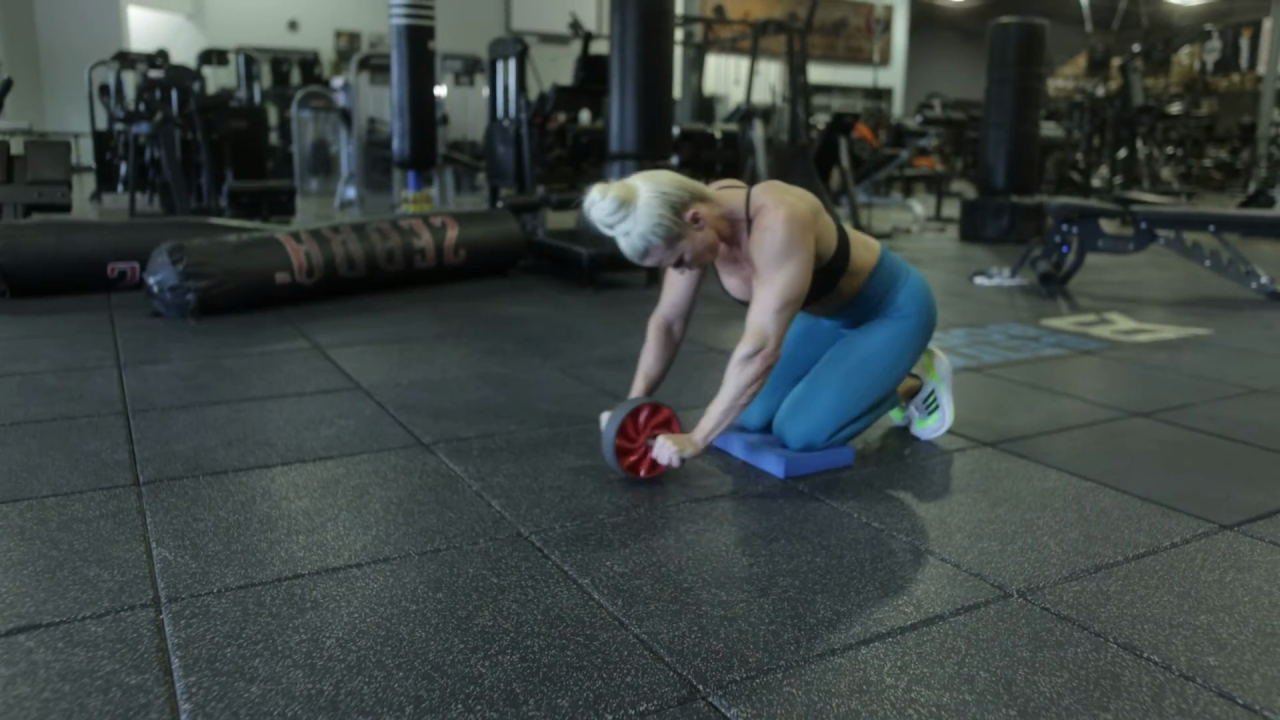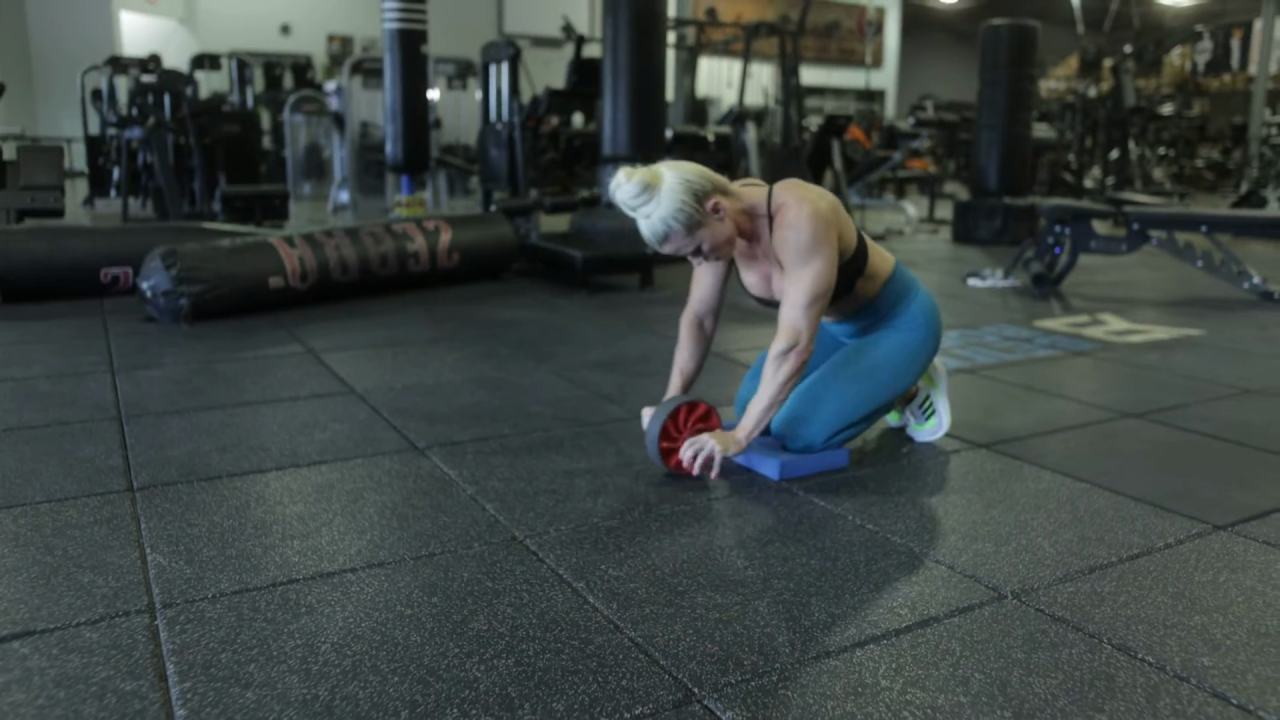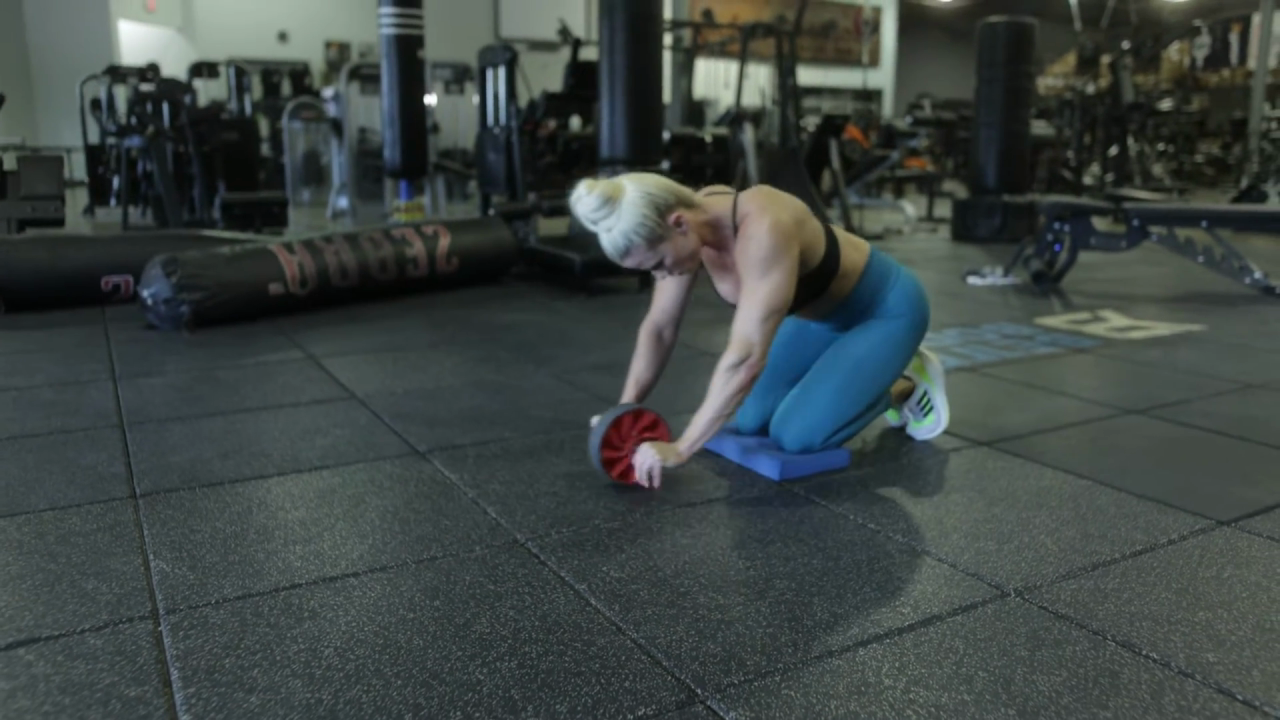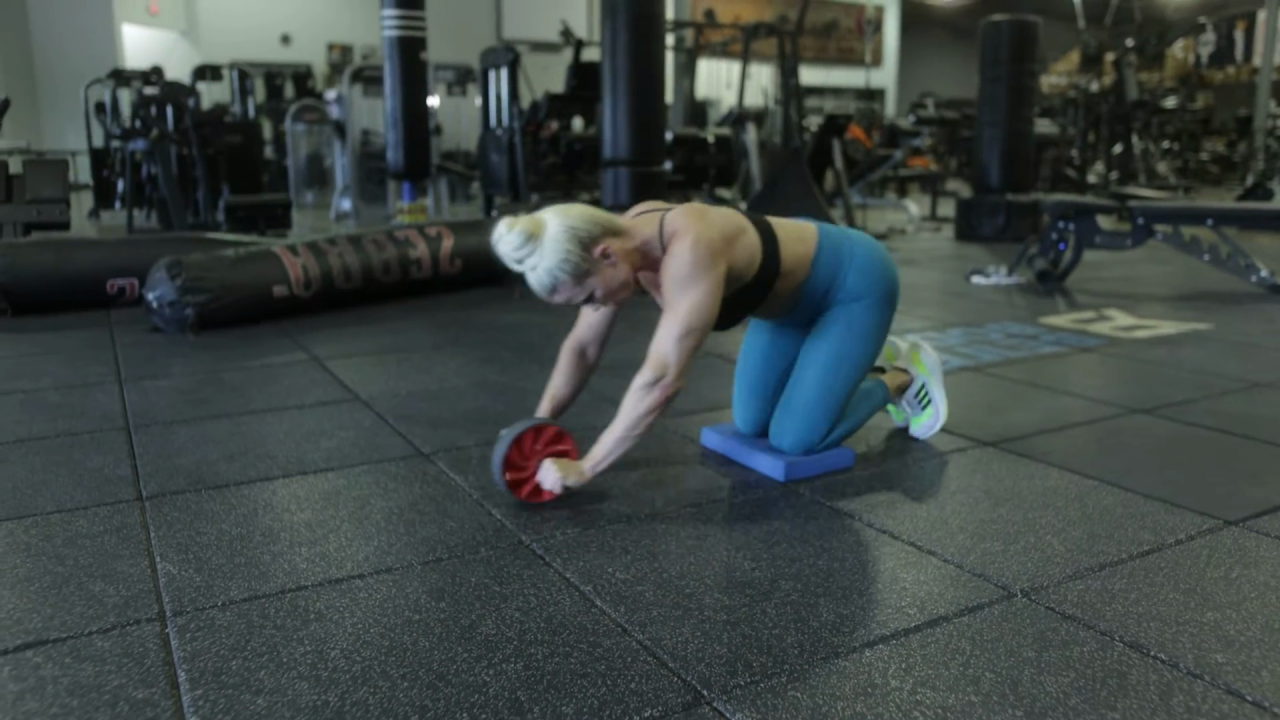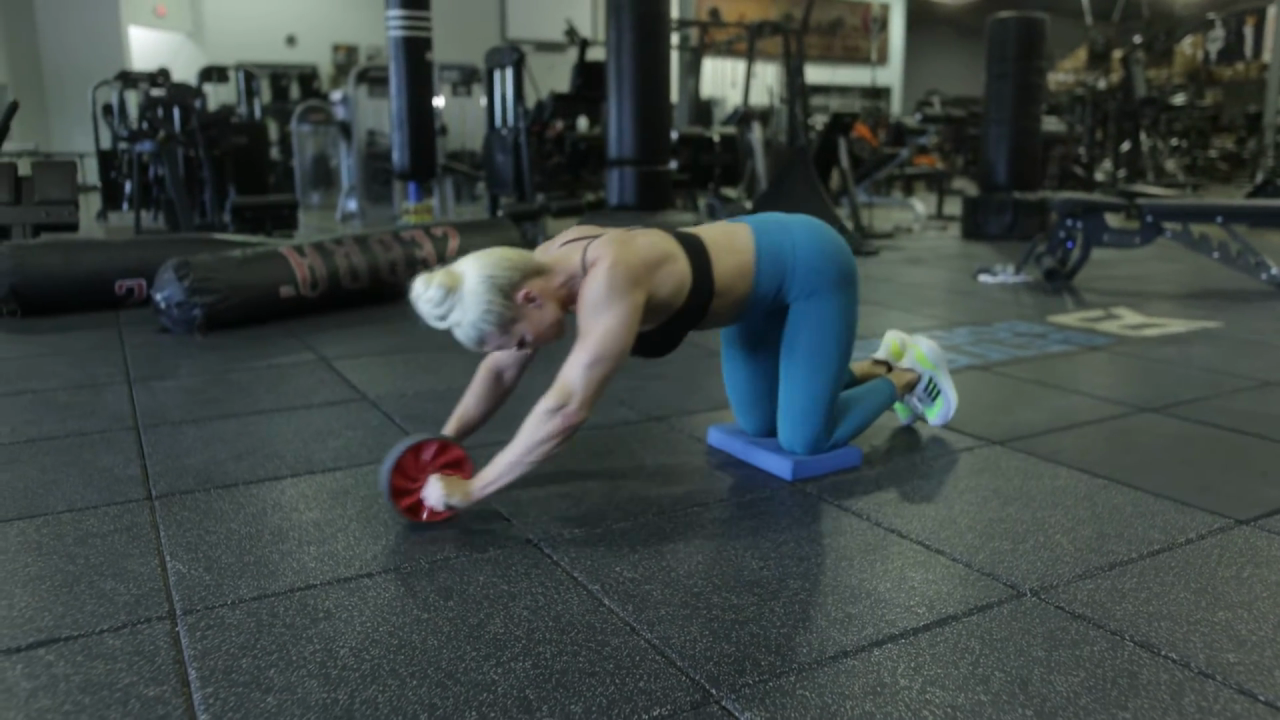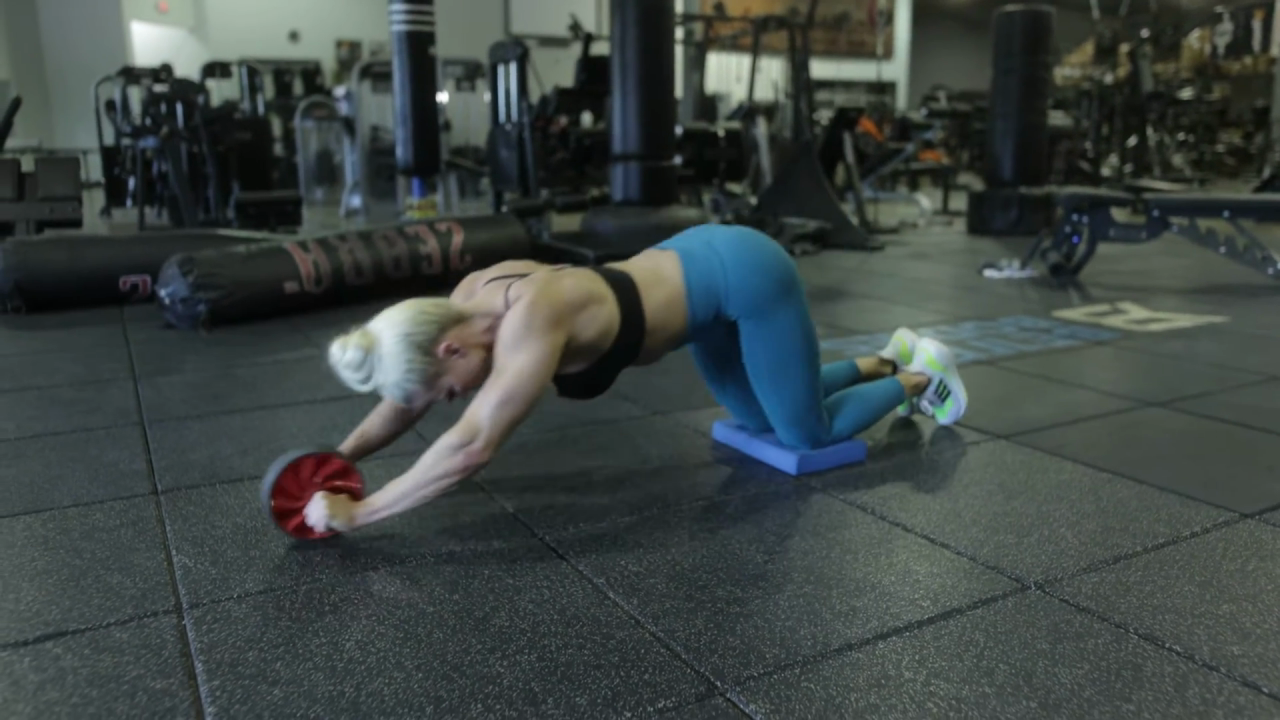
dt=0.3s
person 1, frame 1
left shoulder: (778, 221)
right shoulder: (698, 212)
left elbow: (760, 350)
right elbow: (668, 322)
left wrist: (695, 439)
left hip: (895, 310)
right hip: (831, 314)
left knee: (798, 433)
right knee: (751, 420)
left ankle: (910, 384)
right ankle: (872, 368)
person 1, frame 2
left shoulder: (799, 218)
right shoulder: (721, 215)
left elbow: (794, 345)
right elbow: (698, 318)
left wrist: (738, 437)
right wrist: (671, 401)
left hip: (900, 322)
left knee: (797, 434)
right knee: (754, 410)
left ankle: (907, 390)
right ankle: (880, 381)
person 1, frame 3
left shoulder: (764, 229)
right shoulder: (689, 221)
left elbow: (746, 357)
right elbow: (659, 328)
left wrist: (681, 448)
left hip: (887, 311)
left knee: (794, 438)
right knee: (745, 421)
left ankle: (903, 387)
right ankle: (871, 377)
person 1, frame 4
left shoulder: (690, 249)
right shoulder: (620, 240)
left elbow: (661, 380)
right elbow: (582, 346)
left wrist: (584, 468)
left hip: (855, 281)
right hip: (798, 289)
left knee: (797, 438)
right knee: (753, 425)
left ankle: (899, 377)
right ankle: (874, 365)
person 1, frame 5
left shoulder: (608, 278)
right shoulder: (544, 266)
left elbow: (565, 409)
right elbow: (498, 372)
left wrist: (471, 488)
right wrist: (442, 444)
left hip: (809, 267)
right hip: (760, 269)
left knee: (803, 440)
right knee: (758, 426)
left ankle: (908, 377)
right ankle: (881, 364)
person 1, frame 6
left shoulder: (530, 323)
right shoulder: (474, 299)
left elbow: (472, 449)
right elbow: (406, 395)
left wrist: (353, 510)
right wrist: (341, 456)
left hip: (744, 276)
right hip: (704, 266)
left knee: (808, 430)
right knee: (762, 422)
left ankle: (920, 377)
right ankle: (881, 362)
